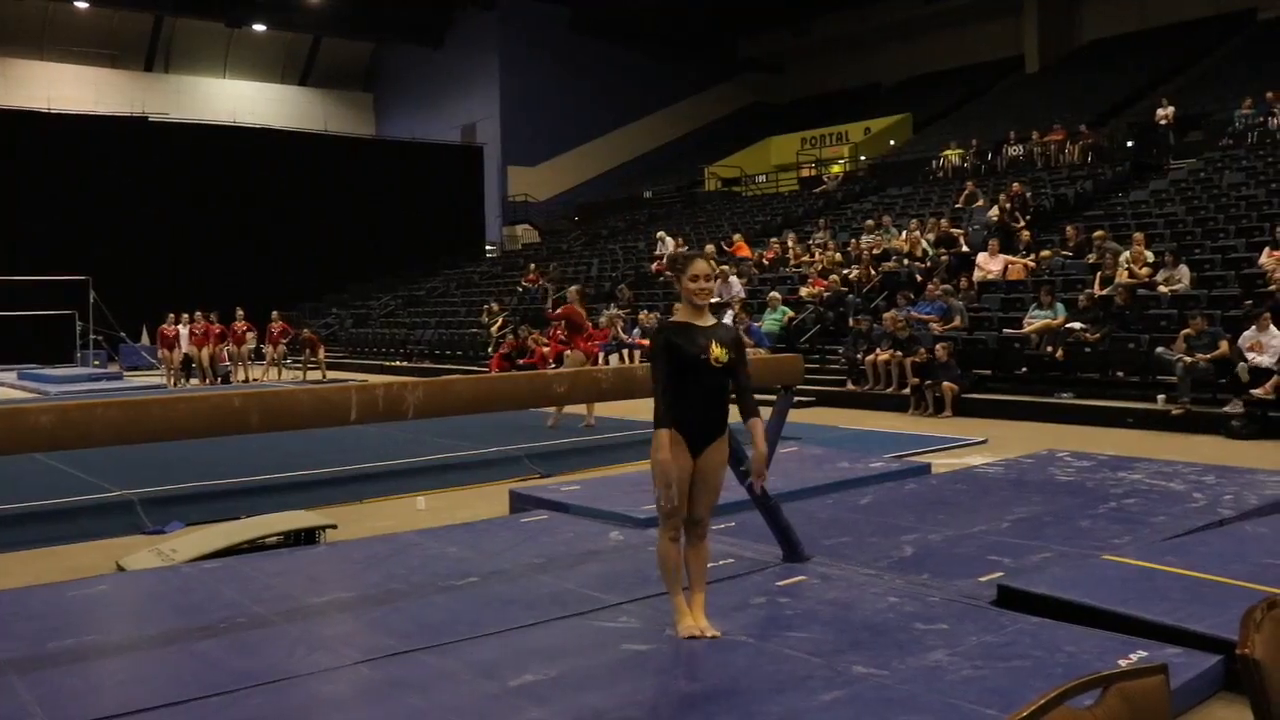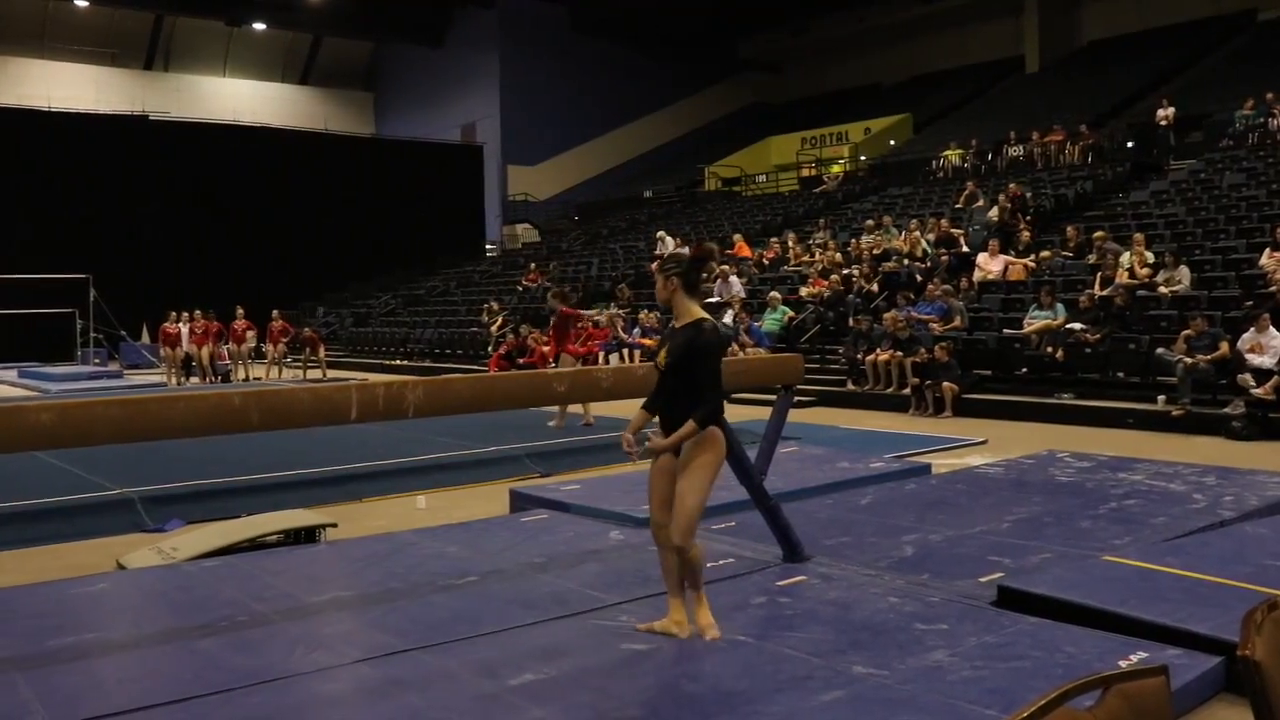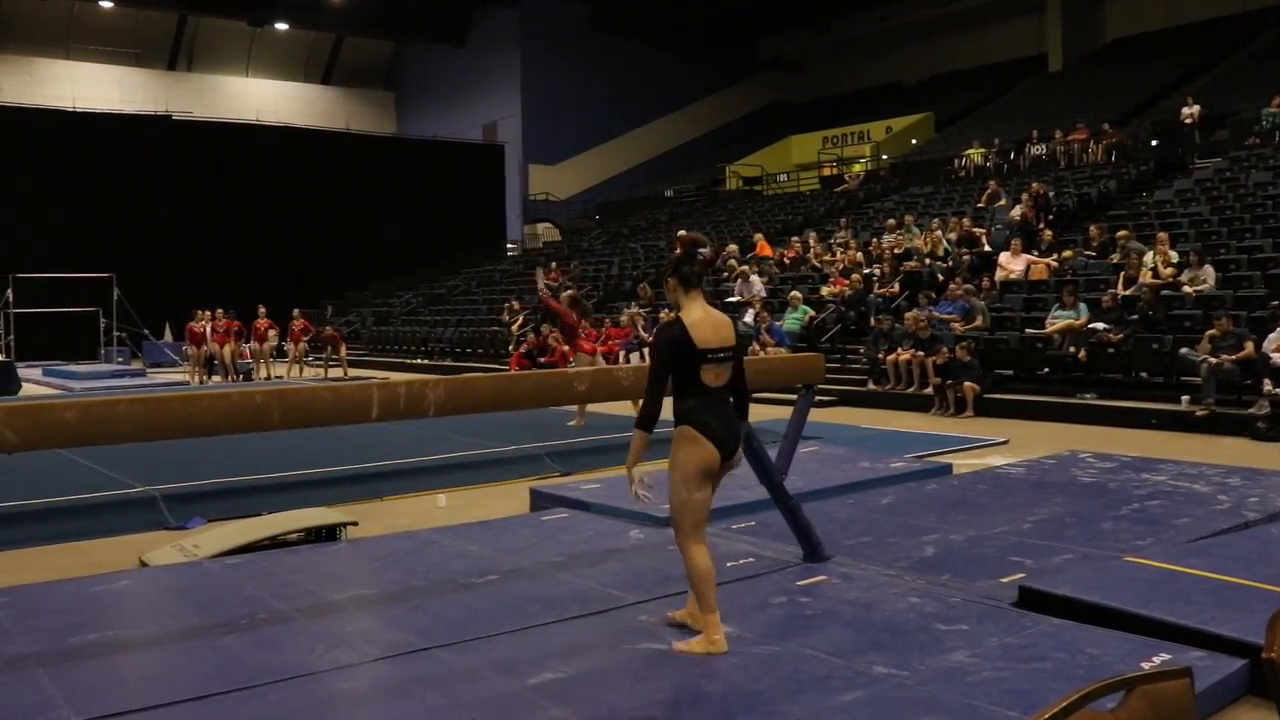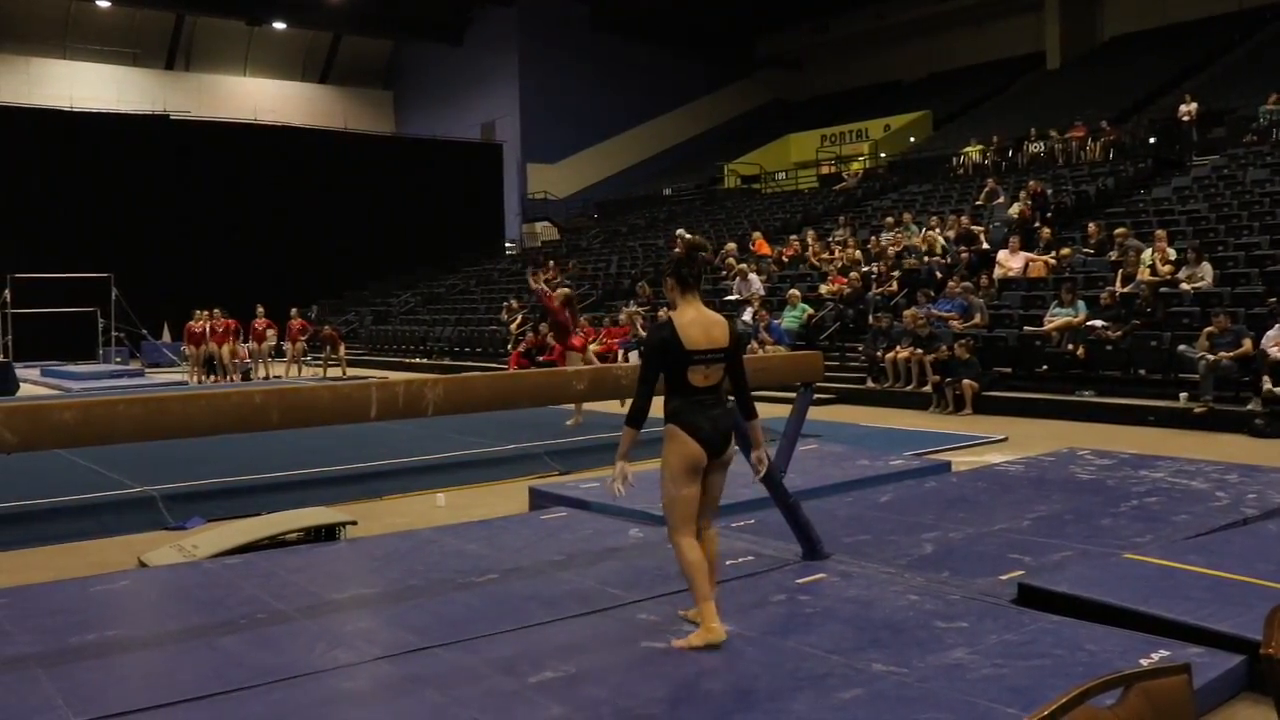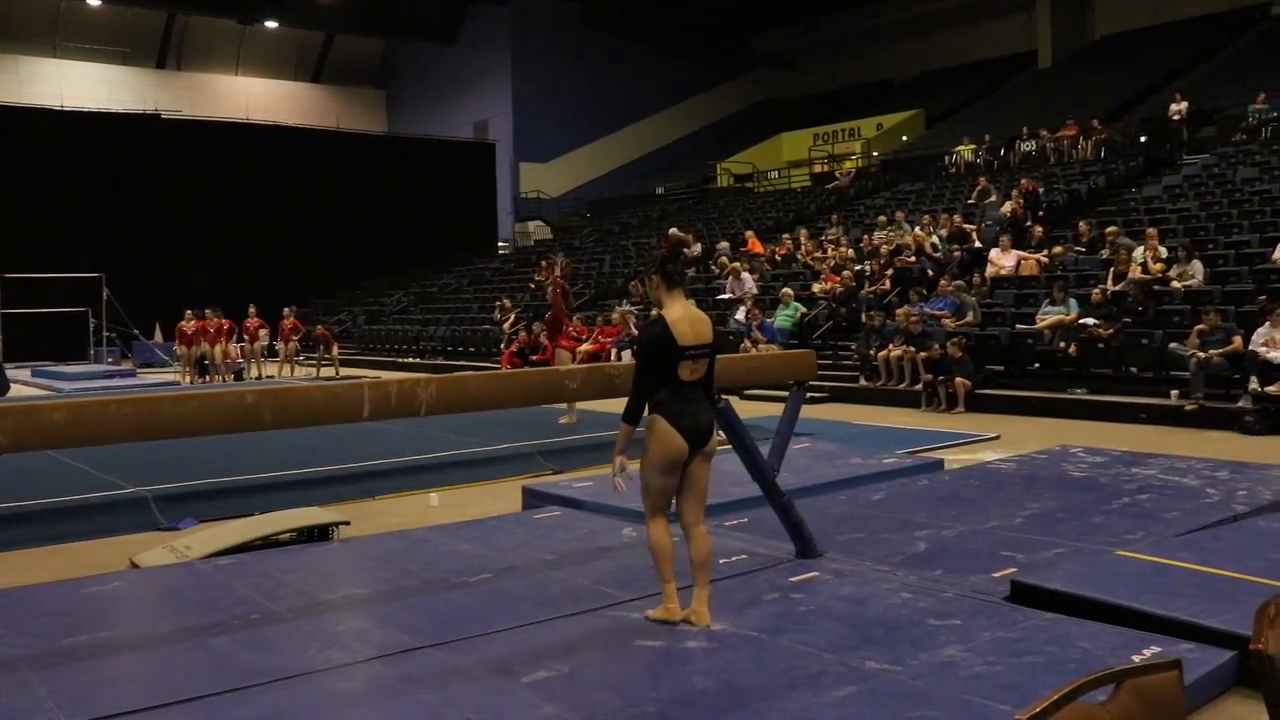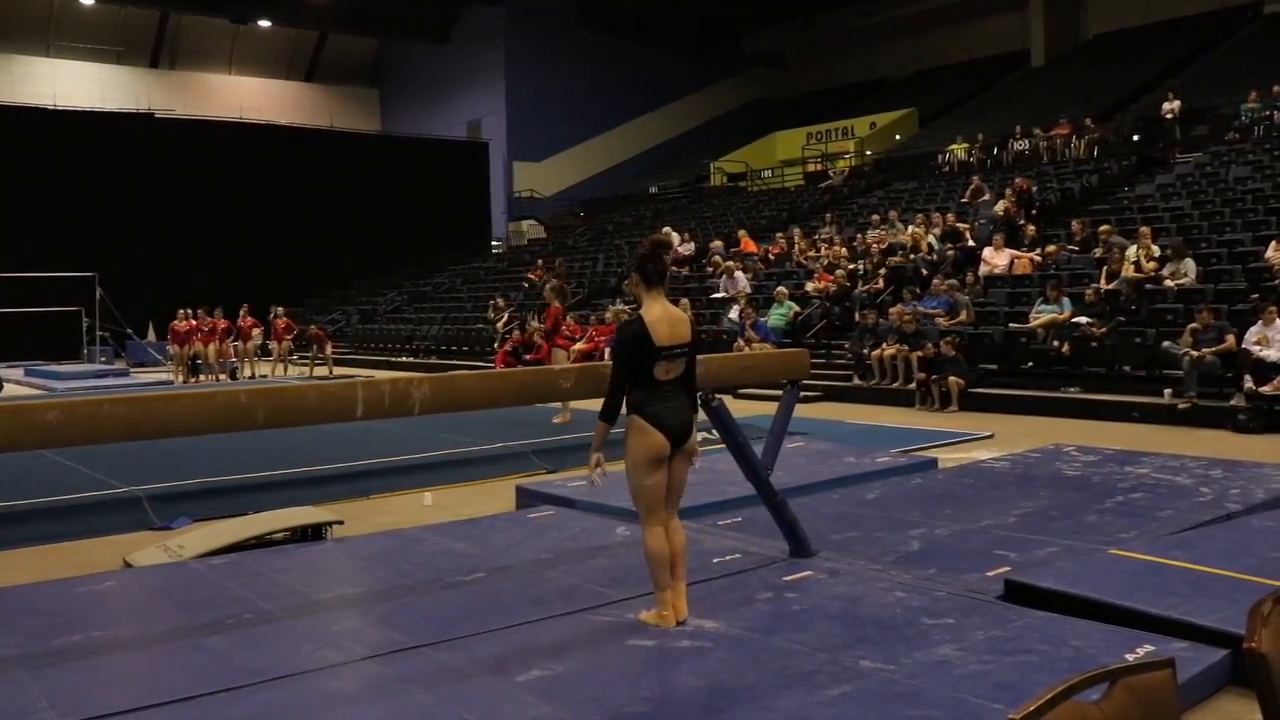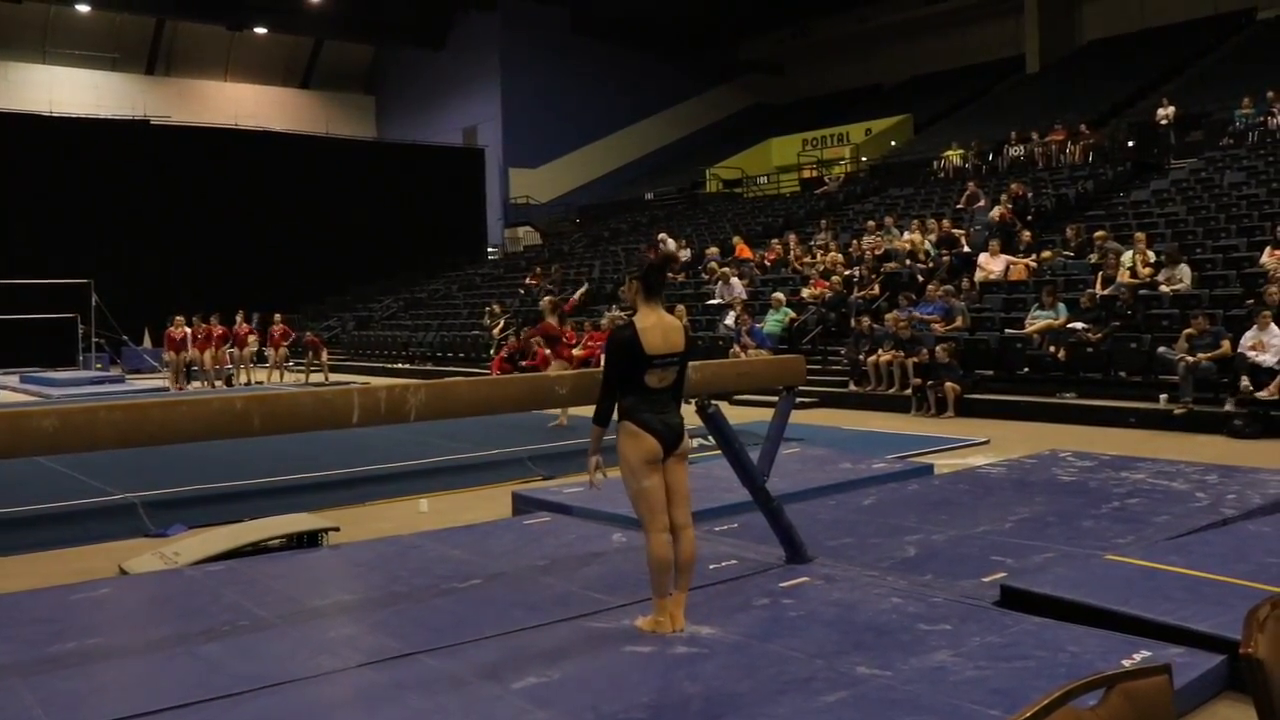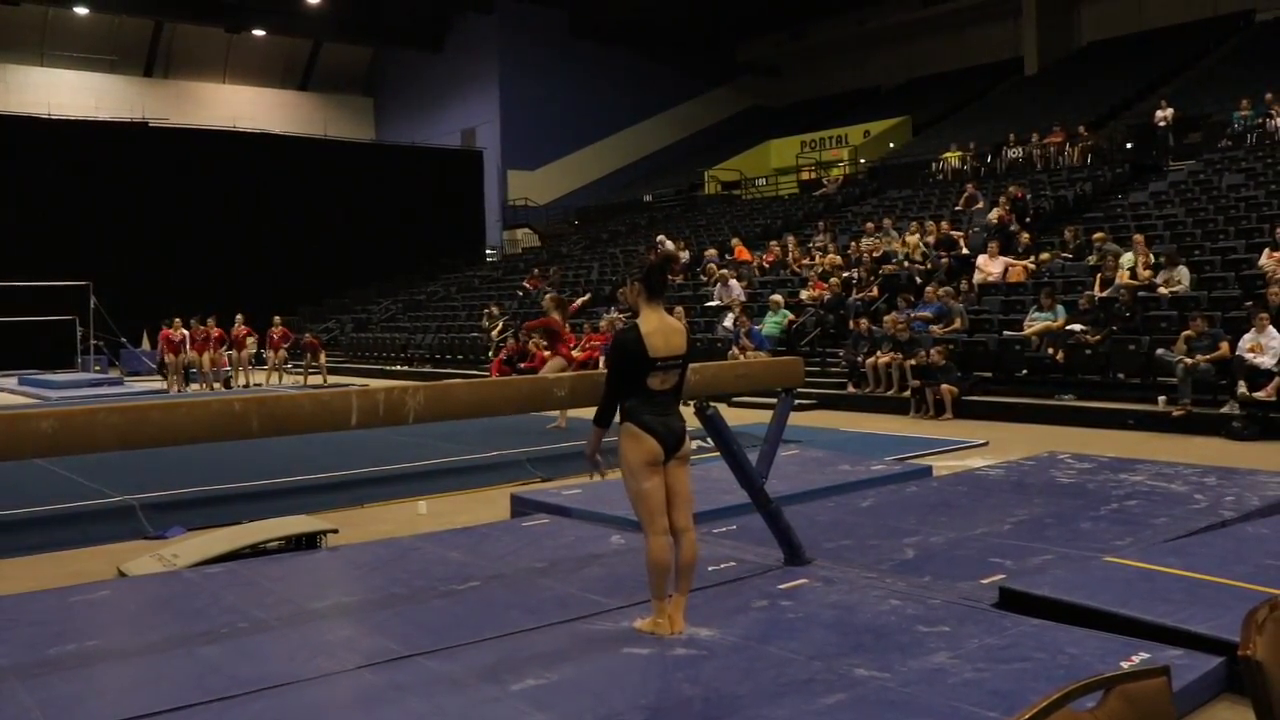
dt=0.5s
person 1, frame 1
left shoulder: (728, 333)
right shoulder: (667, 334)
left elbow: (744, 392)
right elbow: (662, 397)
left wrist: (760, 445)
right wrist: (665, 455)
left hip: (713, 439)
right hip: (676, 438)
left knee: (699, 528)
right knee: (673, 527)
left ankle: (699, 608)
right ankle: (682, 611)
person 1, frame 2
left shoulder: (705, 333)
right shoulder: (674, 331)
left elbow: (712, 406)
left wrist: (670, 443)
right wrist: (633, 427)
left hip: (701, 442)
right hip: (672, 443)
left knee: (681, 536)
right knee: (661, 530)
left ankle: (700, 605)
right ankle: (676, 616)
person 1, frame 3
left shoulder: (672, 332)
right shoulder: (729, 325)
left elbow: (653, 401)
left wrist: (634, 462)
right wrist: (736, 440)
left hip: (696, 437)
right hip: (728, 432)
left knee: (691, 537)
right knee: (690, 524)
left ankle: (712, 634)
right ankle: (696, 609)
person 1, frame 4
left shoulder: (663, 332)
right shoulder: (726, 327)
left elbow: (643, 399)
right elbow: (742, 390)
left wrist: (621, 457)
right wrist: (758, 444)
left hip: (685, 434)
right hip: (721, 431)
left knee: (682, 533)
right knee: (704, 525)
left ankle: (710, 624)
right ankle: (705, 608)
person 1, frame 5
left shoulder: (655, 328)
right shoulder: (707, 323)
left elbow: (640, 395)
left wrist: (620, 451)
left hip: (669, 427)
right hip: (704, 424)
left knee: (656, 515)
right knee: (695, 520)
left ankle: (670, 605)
right ankle: (700, 607)
person 1, frame 6
left shoulder: (632, 329)
right shoulder: (687, 322)
left elbow: (617, 392)
left wrist: (596, 447)
left hip: (648, 426)
right hip: (682, 422)
left knee: (652, 520)
right knee: (670, 515)
left ankle: (664, 610)
right ankle: (680, 601)
person 1, frame 7
left shoulder: (623, 335)
right shoulder: (681, 331)
left elbow: (609, 396)
left wrist: (594, 449)
left hip: (640, 432)
right hip: (675, 428)
left knee: (657, 527)
right knee: (682, 523)
left ankle: (661, 615)
right ankle: (678, 610)
person 1, frame 8
left shoulder: (628, 337)
right shoulder: (683, 332)
left elbow: (611, 398)
left wrist: (593, 447)
left hip: (642, 434)
right hip: (676, 429)
left knee: (657, 530)
right knee: (683, 526)
left ankle: (661, 616)
right ankle: (679, 611)
